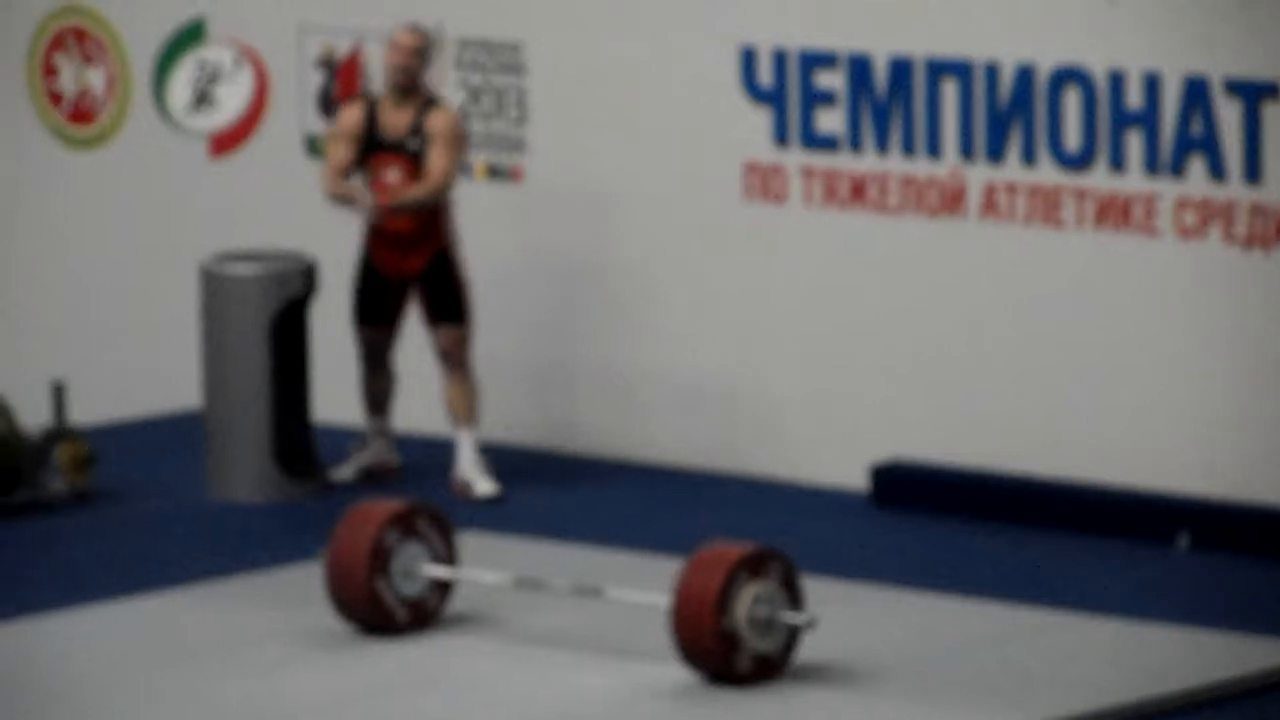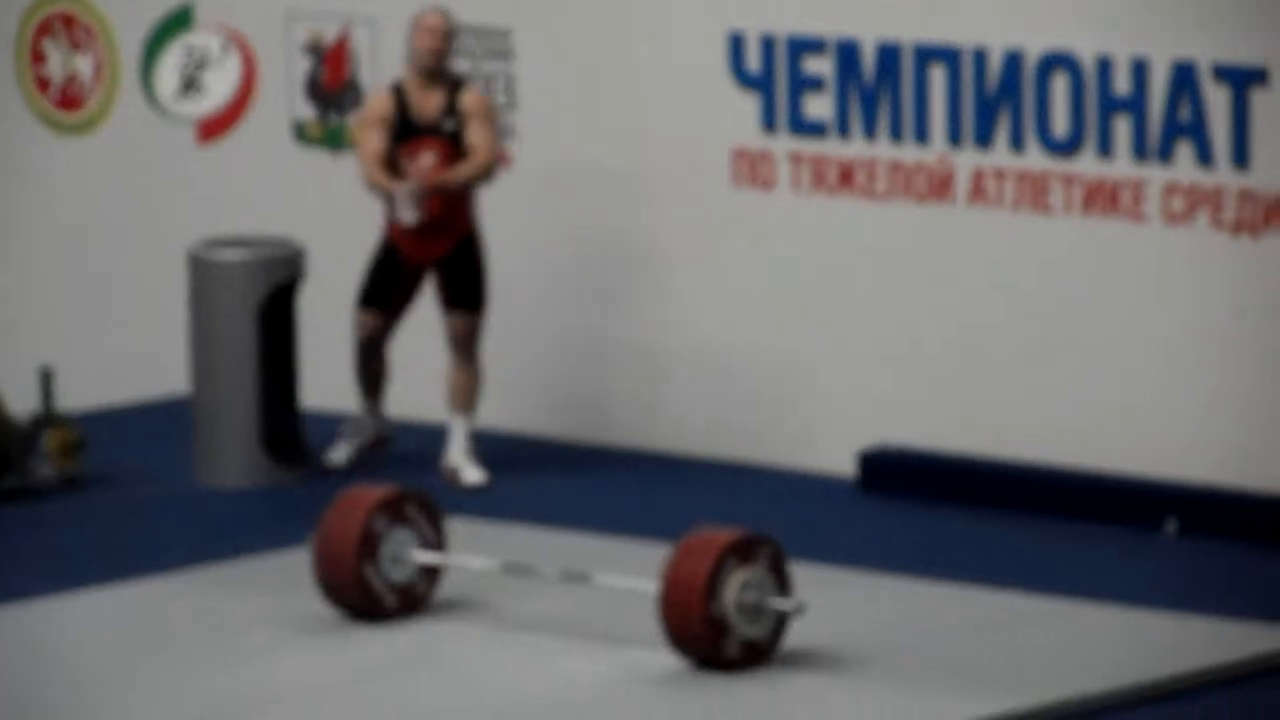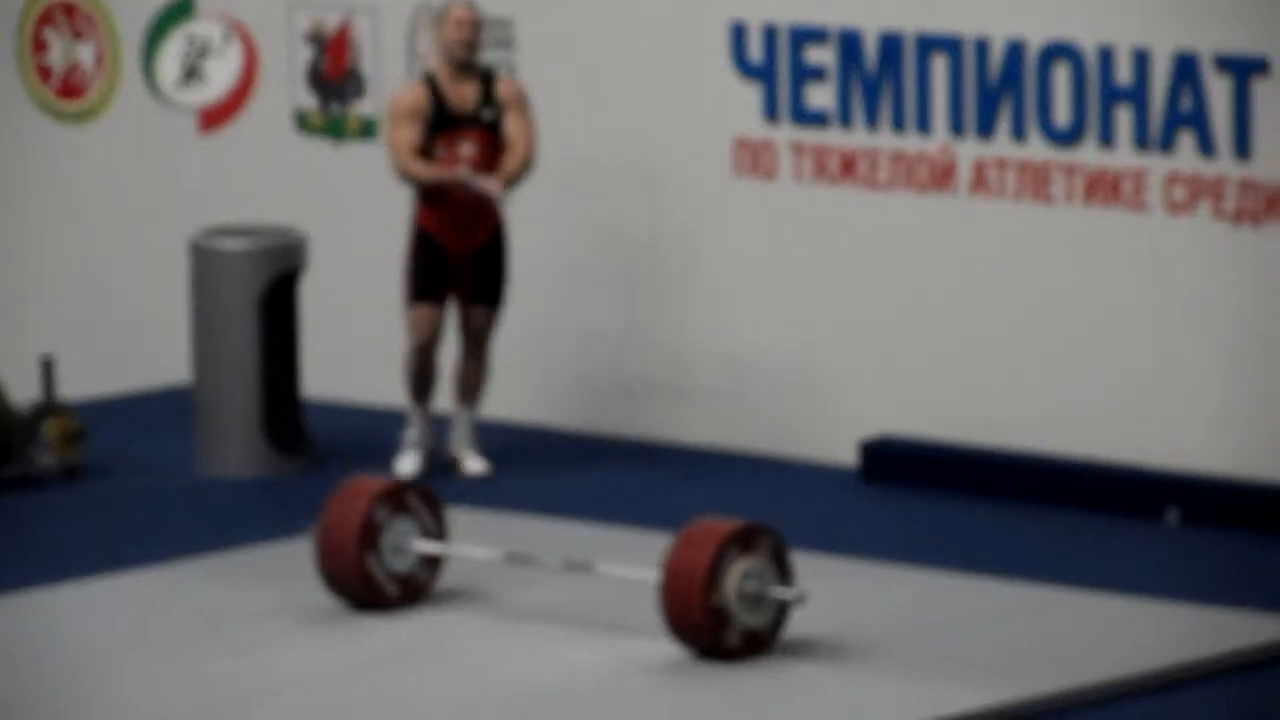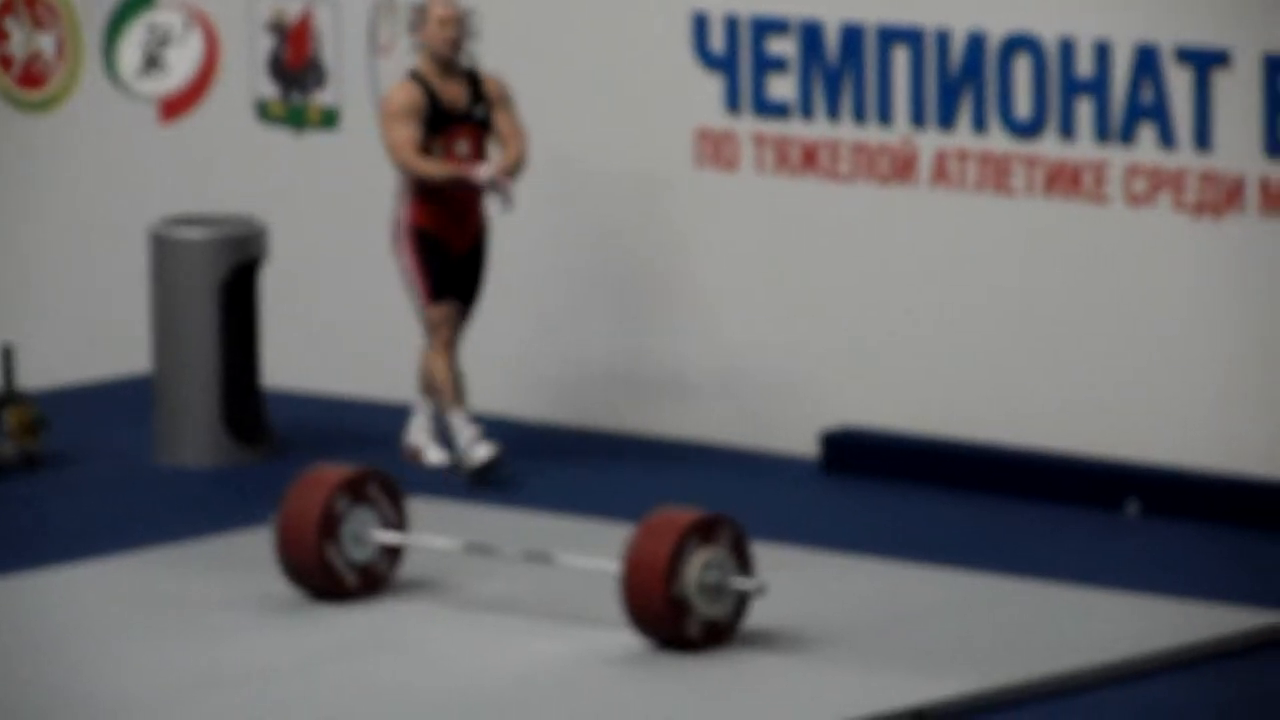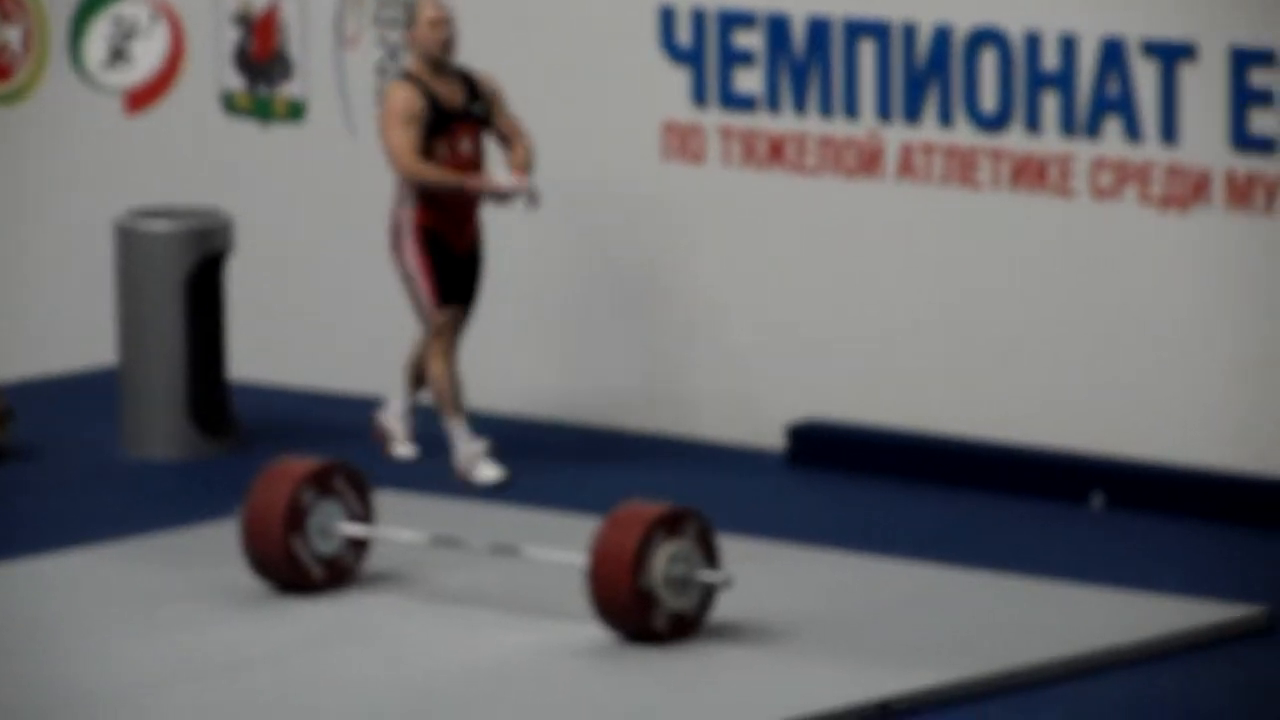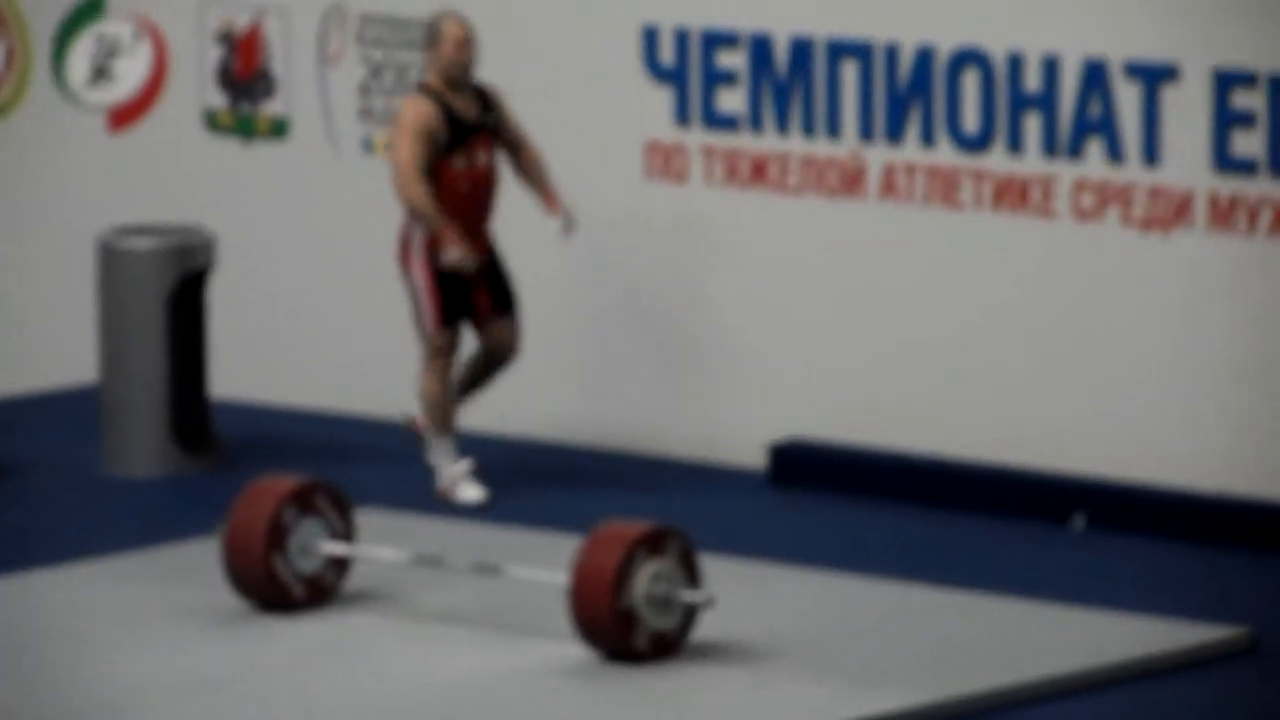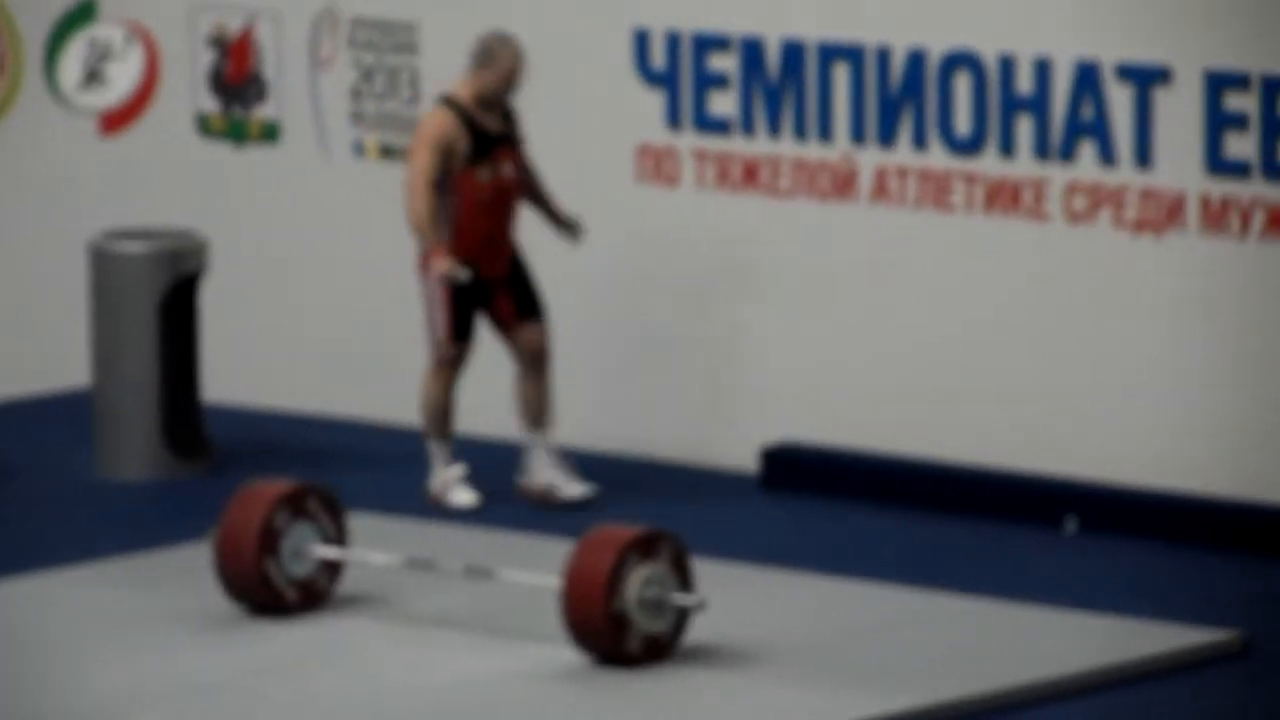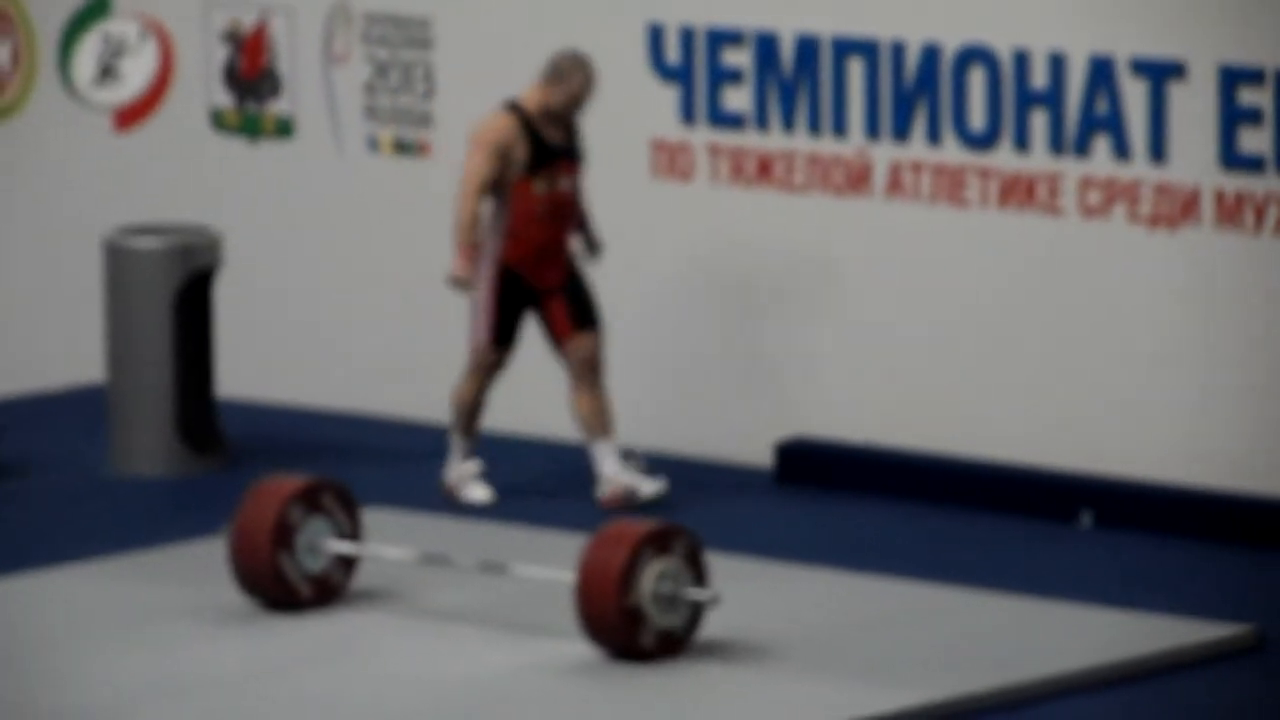
dt=0.2s
person 1, frame 1
left shoulder: (441, 120)
right shoulder: (353, 117)
left elbow: (436, 187)
right elbow: (332, 179)
left wrist: (381, 201)
right wrist: (352, 194)
left hip: (434, 249)
right hip: (381, 250)
left knee: (453, 353)
right knee: (372, 349)
left ankle: (468, 463)
right ankle: (379, 447)
person 1, frame 2
left shoulder: (470, 100)
right shoulder: (381, 105)
left elbow: (486, 162)
right elbow: (372, 170)
left wrist: (431, 183)
right wrist: (400, 191)
left hip: (458, 237)
right hip: (402, 237)
left knee: (464, 341)
right knee: (367, 334)
left ankle: (459, 449)
right ankle: (370, 422)
person 1, frame 3
left shoulder: (504, 91)
right shoulder: (413, 97)
left elbow: (523, 151)
right elbow: (403, 163)
left wrist: (494, 183)
right wrist: (456, 177)
left hip: (485, 230)
right hip: (433, 230)
left knee: (478, 335)
right knee: (422, 336)
left ankle: (462, 438)
right ankle: (417, 429)
person 1, frame 4
left shoulder: (489, 87)
right shoulder: (405, 96)
left elbow: (515, 146)
right elbow: (409, 162)
left wrist: (500, 175)
right wrist: (469, 173)
left hip: (470, 227)
right hip: (422, 228)
left knee: (447, 334)
right knee: (441, 333)
left ankle: (419, 430)
right ankle: (466, 438)
person 1, frame 5
left shoulder: (479, 86)
right shoulder: (403, 97)
left elbow: (516, 139)
right elbow: (410, 168)
left wrist: (518, 177)
right wrist: (476, 185)
left hip: (465, 227)
right hip: (420, 228)
left knee: (444, 333)
right knee: (443, 333)
left ankle: (394, 414)
right ankle: (465, 449)
person 1, frame 6
left shoulder: (486, 98)
right shoulder: (418, 110)
left elbow: (521, 150)
right elbow: (407, 183)
left wrist: (552, 202)
right wrist: (447, 239)
left hip: (476, 244)
right hip: (431, 247)
left knee: (504, 344)
right knee: (441, 352)
left ankle: (437, 420)
right ankle: (449, 467)
person 1, frame 7
left shoulder: (504, 113)
right shoulder: (441, 123)
right elbow: (419, 192)
left wrist: (555, 216)
right wrist: (435, 253)
left hip: (501, 255)
right hip: (455, 261)
left knee: (535, 350)
right knee: (448, 362)
left ankle: (541, 468)
right ankle: (443, 472)
person 1, frame 8
left shoulder: (566, 126)
right shoulder: (501, 129)
right elbow: (470, 194)
left wrist: (585, 233)
right wrist: (463, 255)
left hip: (557, 262)
right hip: (508, 266)
left knee: (587, 361)
right knee: (485, 365)
left ankle: (612, 477)
right ankle: (459, 466)
